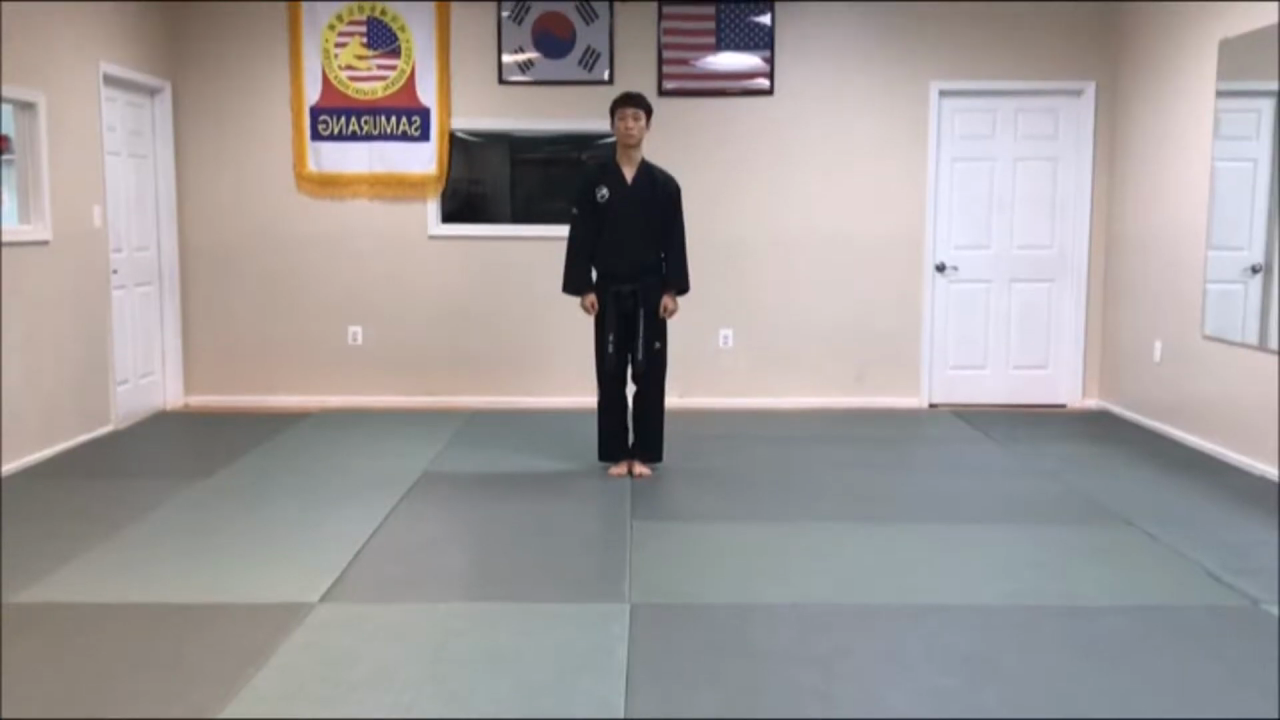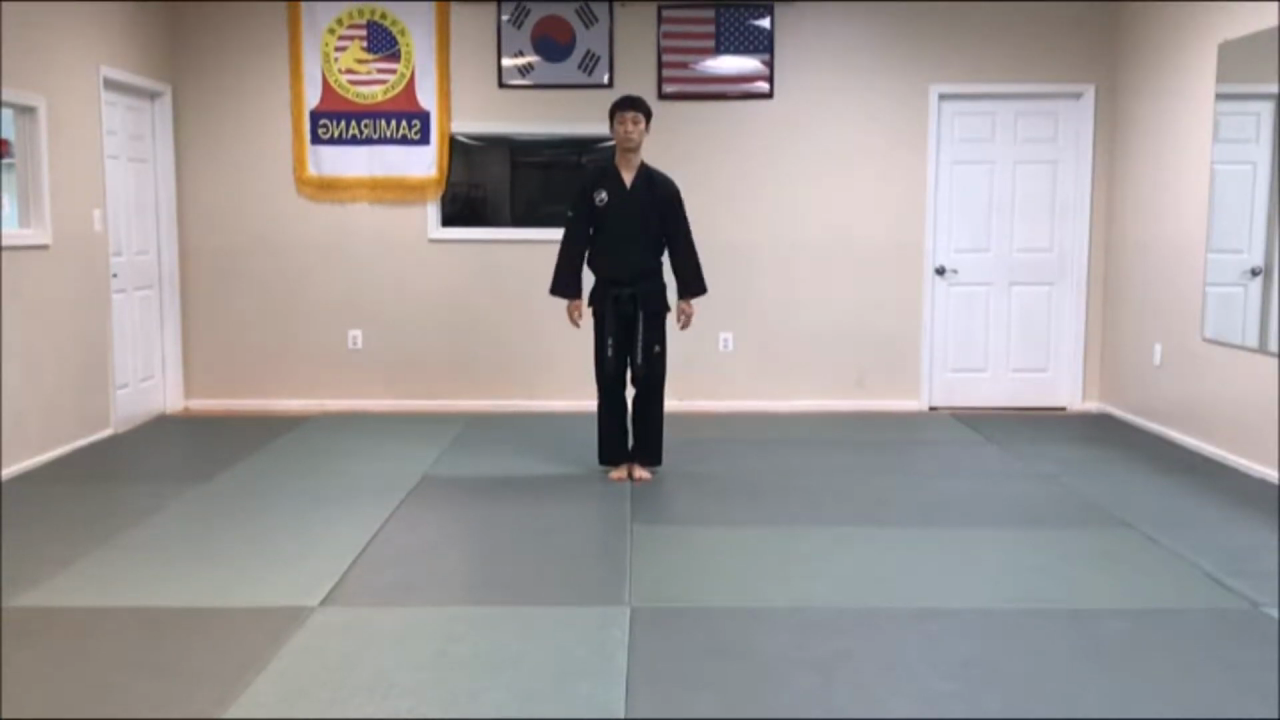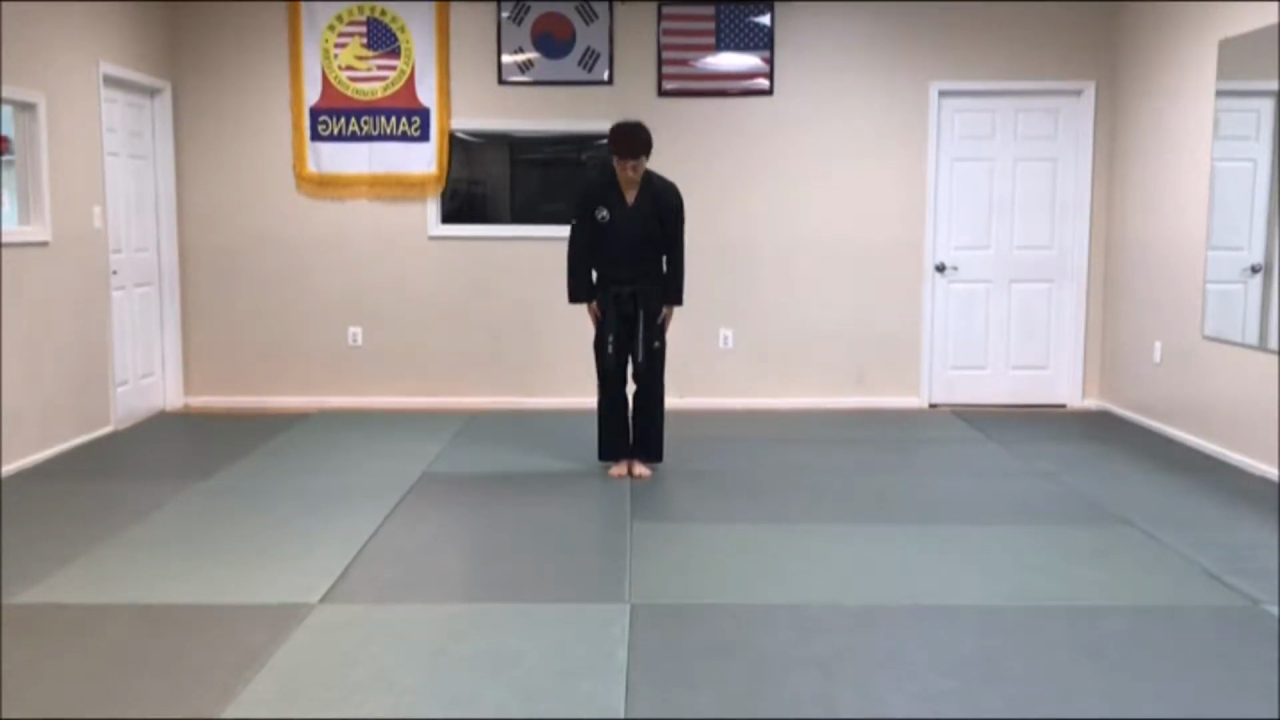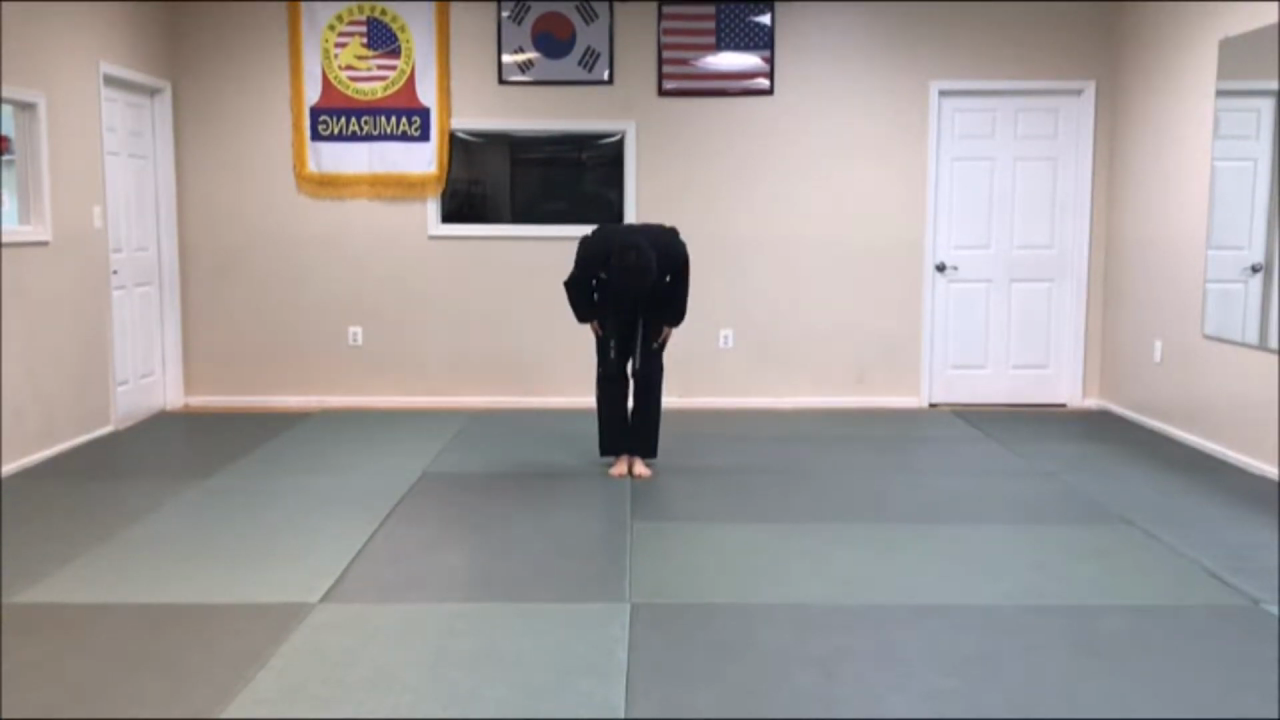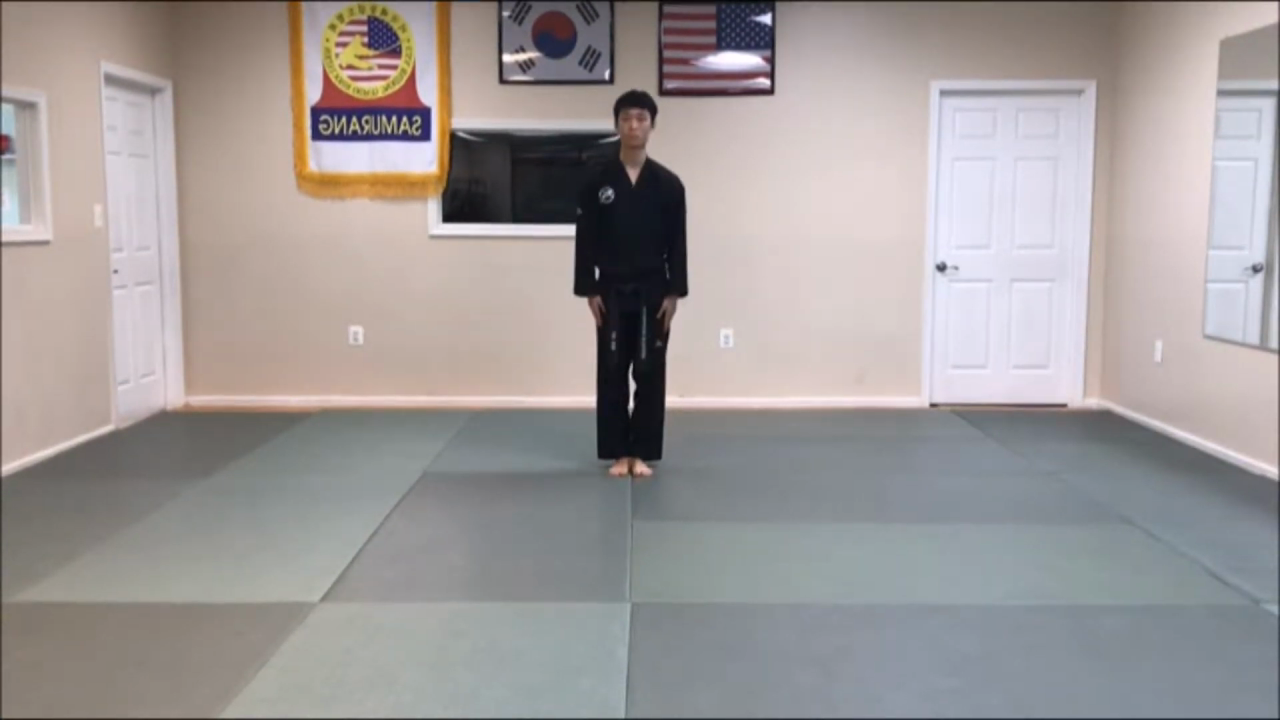
dt=1s
person 1, frame 1
left shoulder: (663, 183)
right shoulder: (595, 180)
left elbow: (674, 241)
right elbow: (581, 237)
left wrist: (672, 290)
right wrist: (584, 287)
left hip: (649, 292)
right hip: (609, 292)
left knee: (649, 374)
right knee: (610, 374)
left ankle: (644, 454)
right ankle: (617, 454)
person 1, frame 2
left shoulder: (662, 186)
right shoulder: (593, 183)
left elbow: (680, 241)
right elbow: (575, 239)
left wrist: (686, 294)
right wrist: (571, 292)
left hip: (648, 296)
right hip: (608, 296)
left knee: (648, 378)
right knee: (609, 378)
left ankle: (643, 457)
right ankle: (617, 458)
person 1, frame 3
left shoulder: (666, 194)
right shoulder: (593, 192)
left elbow: (675, 252)
right elbow: (580, 248)
left wrist: (671, 300)
right wrist: (587, 296)
left hip: (650, 296)
right hip: (609, 296)
left knee: (648, 374)
right knee: (610, 374)
left ankle: (643, 454)
right ankle: (618, 454)
person 1, frame 4
left shoulder: (671, 249)
right shoulder: (594, 249)
left elbow: (679, 284)
right elbow: (577, 284)
left wrist: (671, 320)
right wrist: (589, 316)
left hip: (653, 311)
right hip: (610, 309)
left knee: (647, 375)
right knee: (611, 373)
left ankle: (639, 452)
right ankle: (620, 452)
person 1, frame 5
left shoulder: (668, 183)
right shoulder: (598, 181)
left elbow: (677, 242)
right elbow: (585, 239)
left wrist: (674, 292)
right wrist: (589, 289)
left hip: (652, 294)
right hip: (611, 293)
left knee: (649, 373)
right knee: (611, 373)
left ankle: (641, 453)
right ankle: (618, 452)
